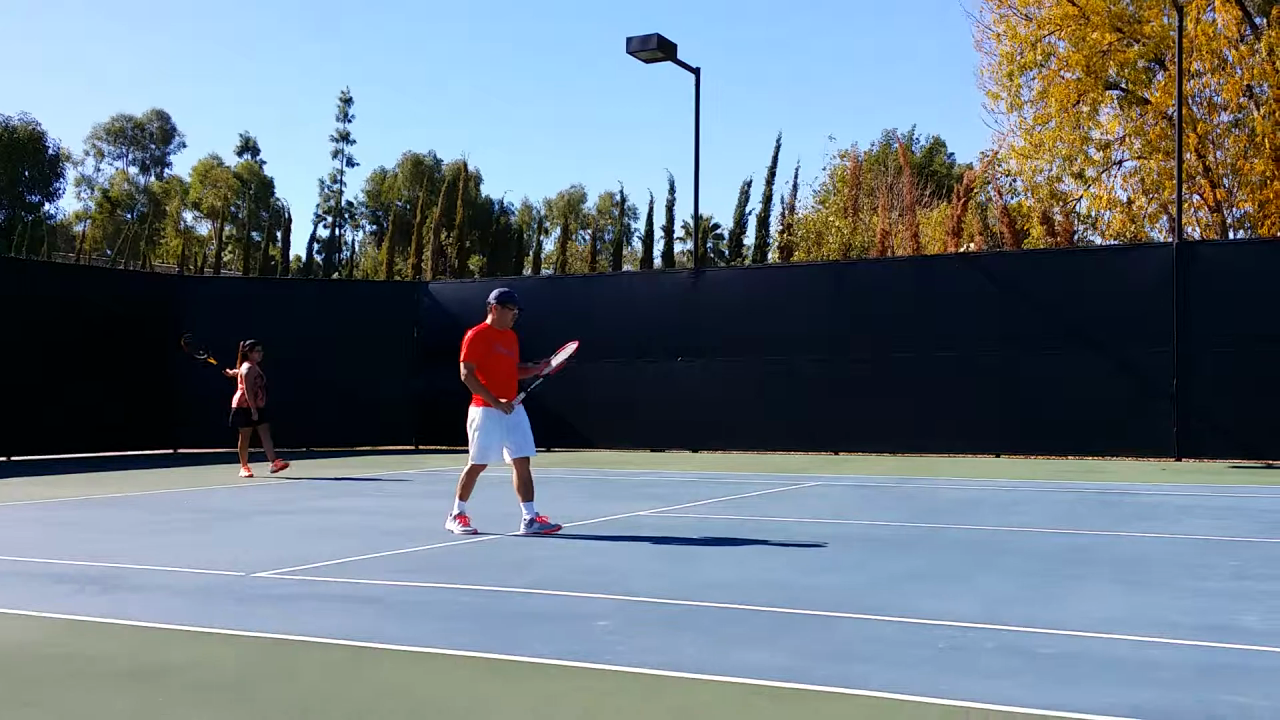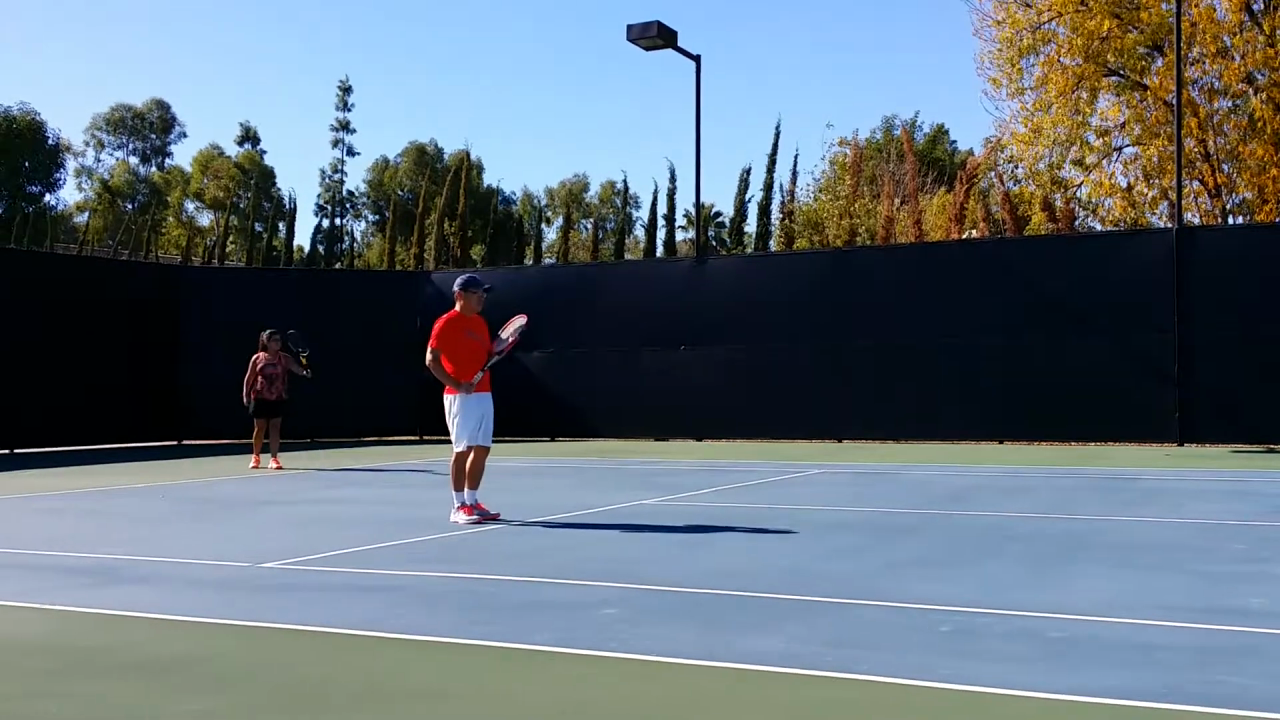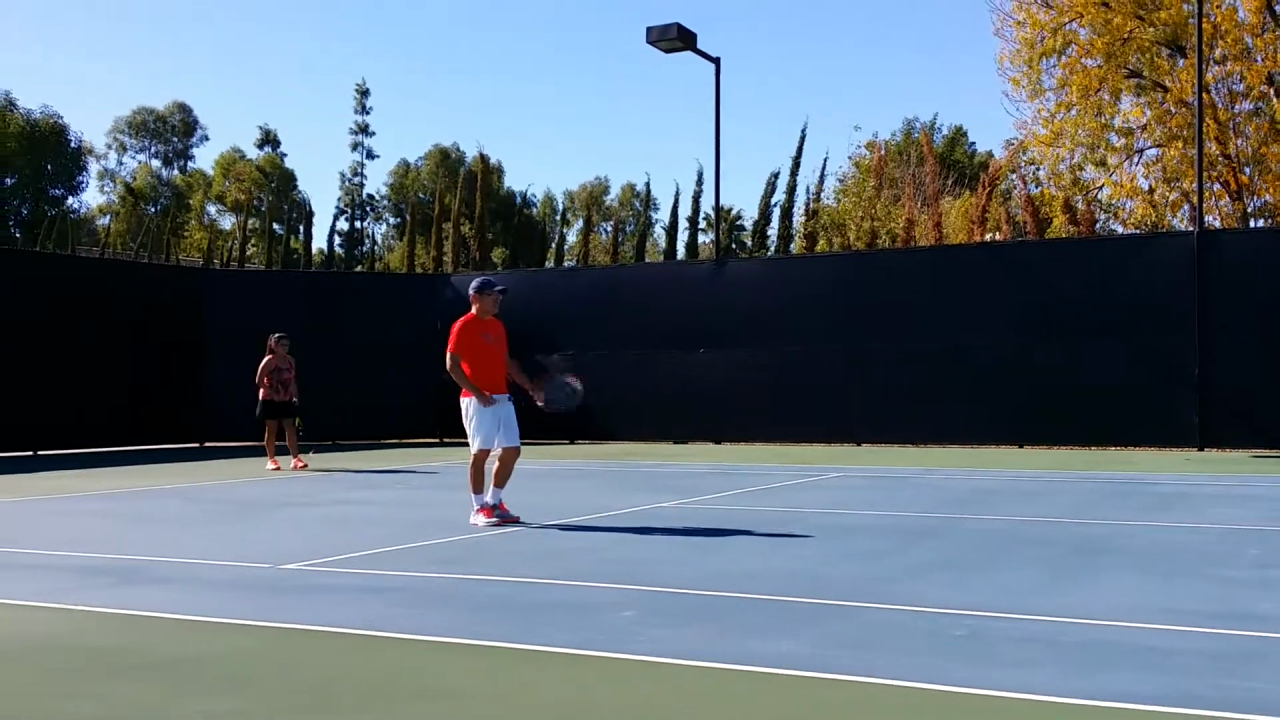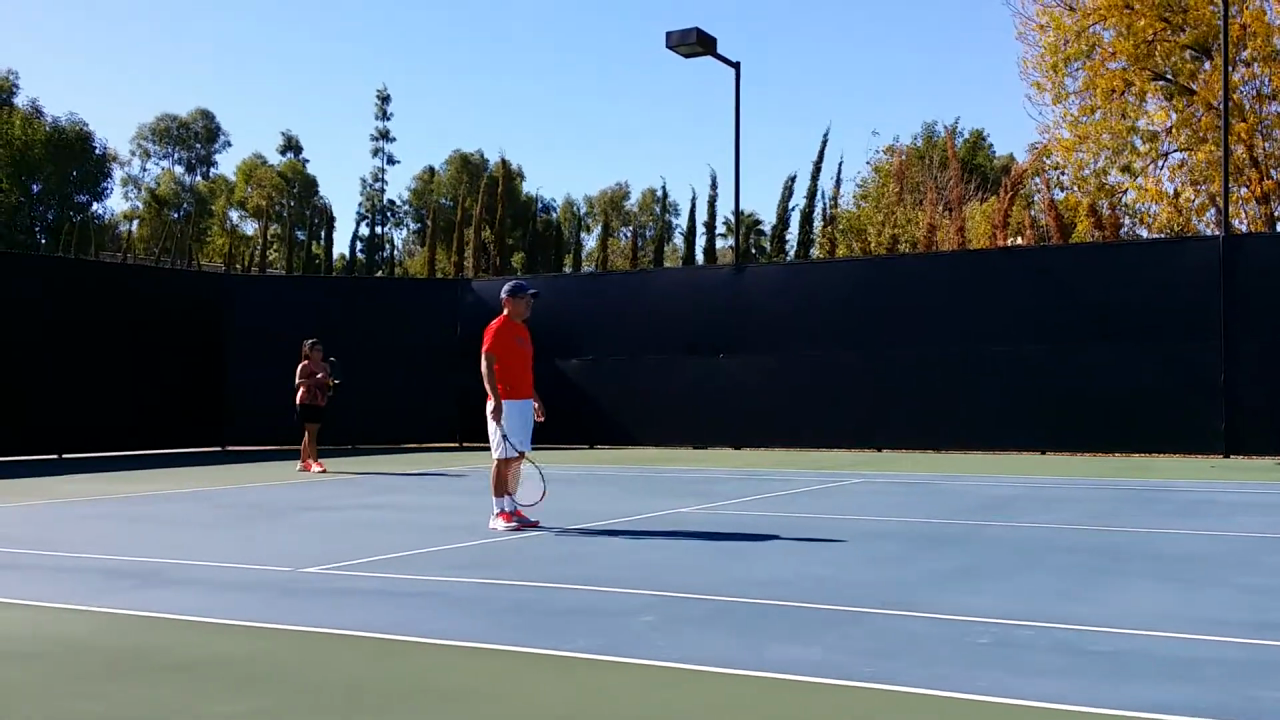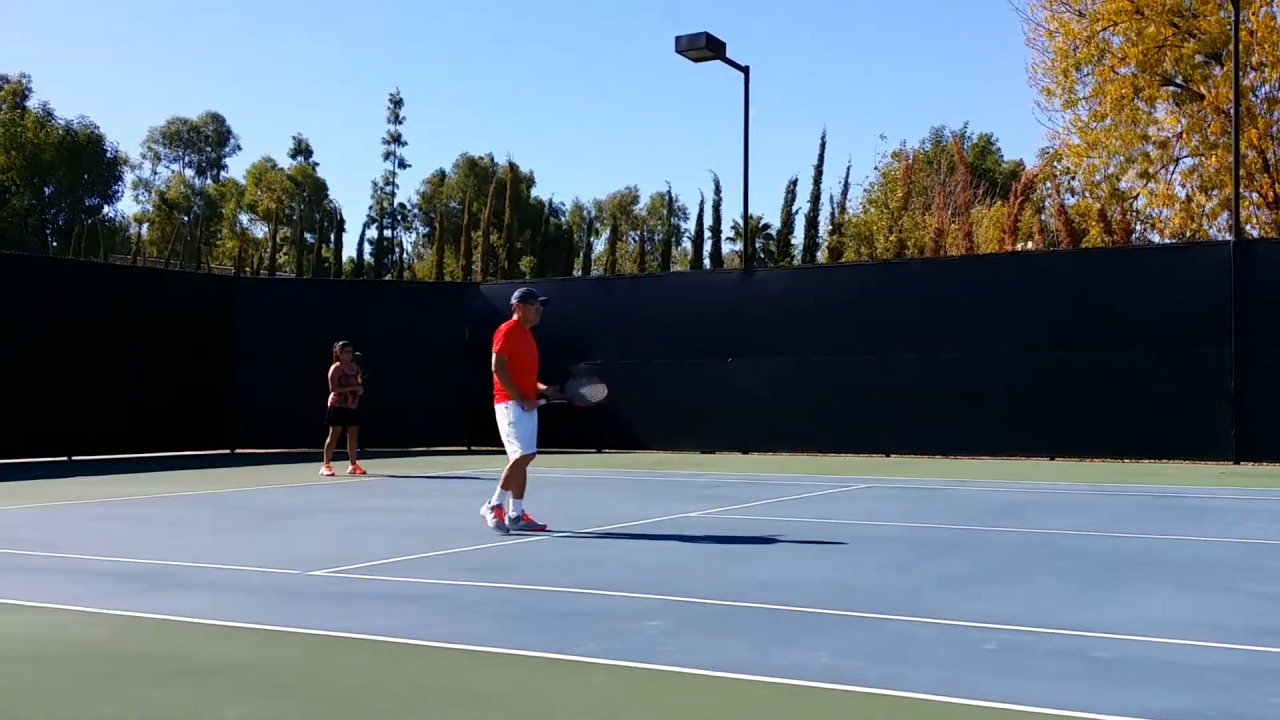
dt=1s
person 1, frame 1
left shoulder: (512, 336)
right shoulder: (476, 335)
right elbow: (467, 374)
left wrist: (538, 368)
right wrist: (495, 402)
left hip: (513, 410)
right hip: (486, 410)
left knee: (522, 463)
right knee: (478, 464)
left ankle: (530, 518)
right ankle: (457, 515)
person 1, frame 2
left shoulder: (480, 322)
right shoulder: (447, 323)
right elbow: (431, 360)
right wrist: (456, 384)
left hip: (483, 394)
right hip: (461, 396)
left knee: (482, 450)
right knee: (463, 450)
left ankle: (471, 502)
right ankle: (459, 507)
person 1, frame 3
left shoulder: (498, 326)
right shoulder: (464, 326)
right elbow: (452, 365)
left wrist: (529, 386)
right wrist: (478, 393)
left hip: (503, 398)
right hip: (479, 400)
left knee: (511, 451)
right knee: (480, 453)
left ankle: (494, 501)
right ankle: (479, 509)
person 1, frame 4
left shoulder: (522, 329)
right shoulder: (497, 328)
right elbow: (487, 366)
left wrist: (535, 399)
right wrist: (496, 401)
left hip: (524, 402)
right hip: (506, 403)
left knee: (517, 457)
right knee: (504, 458)
left ankle: (510, 509)
right ankle: (498, 514)
person 1, frame 5
left shoulder: (527, 335)
right shoulder: (507, 331)
right elbow: (497, 368)
left wrist: (543, 389)
right wrist: (521, 398)
left hip: (526, 405)
right hip: (511, 404)
left knee: (521, 458)
right knee: (524, 454)
left ankle: (516, 515)
right ankle: (494, 505)
